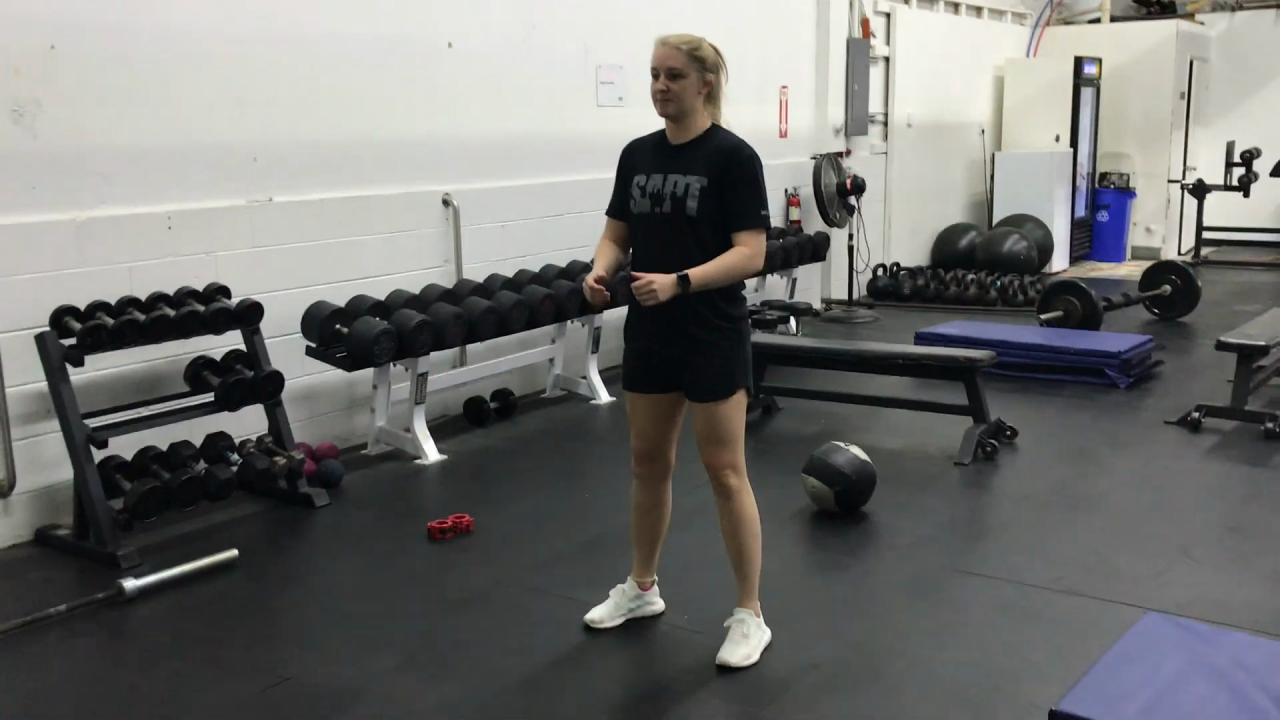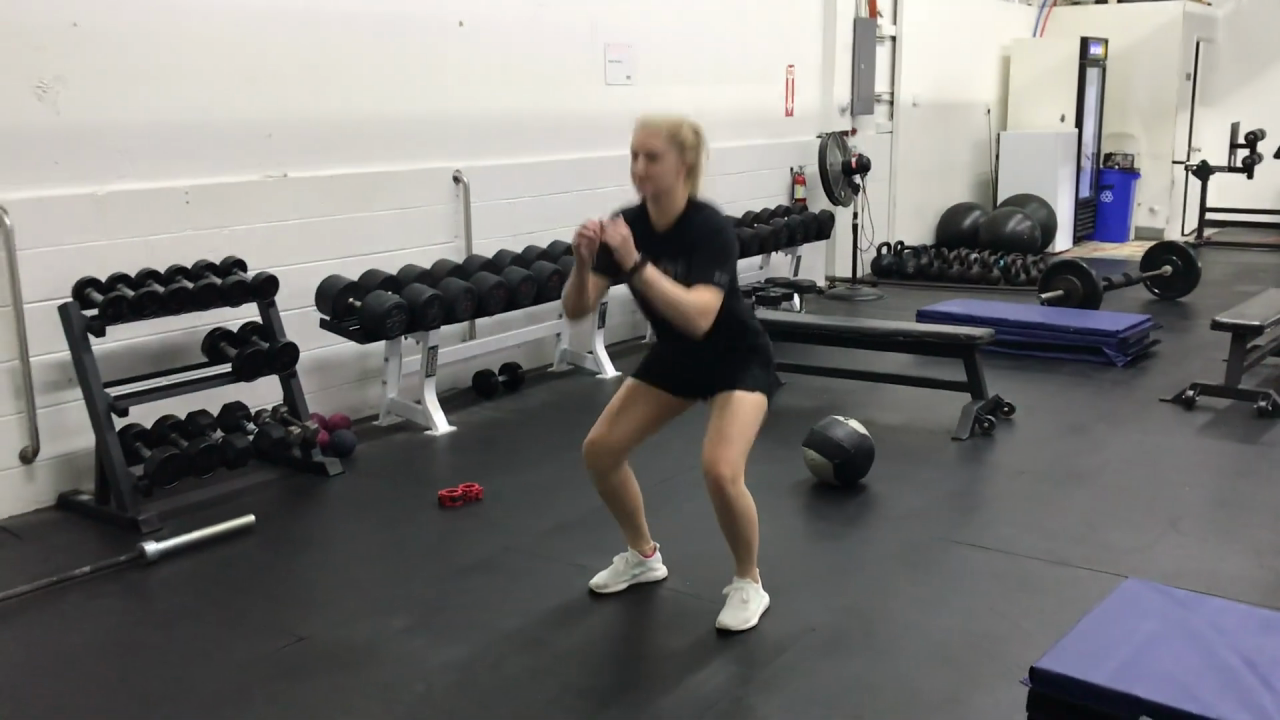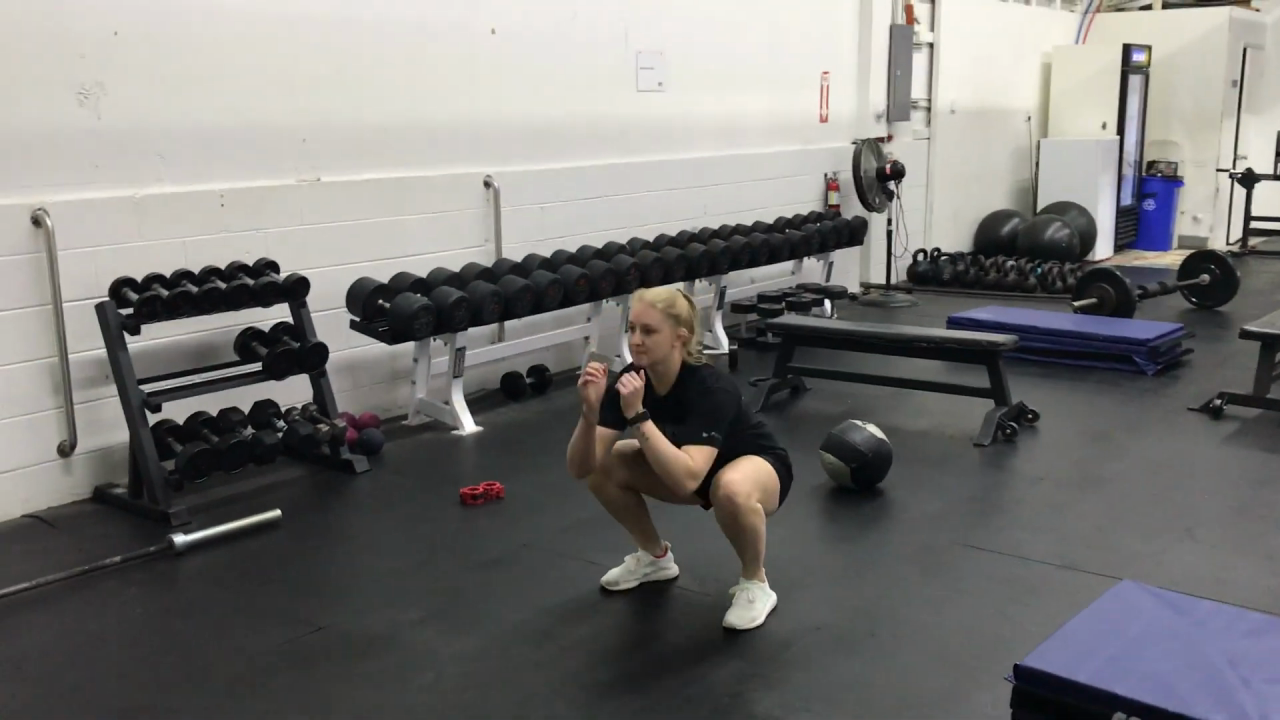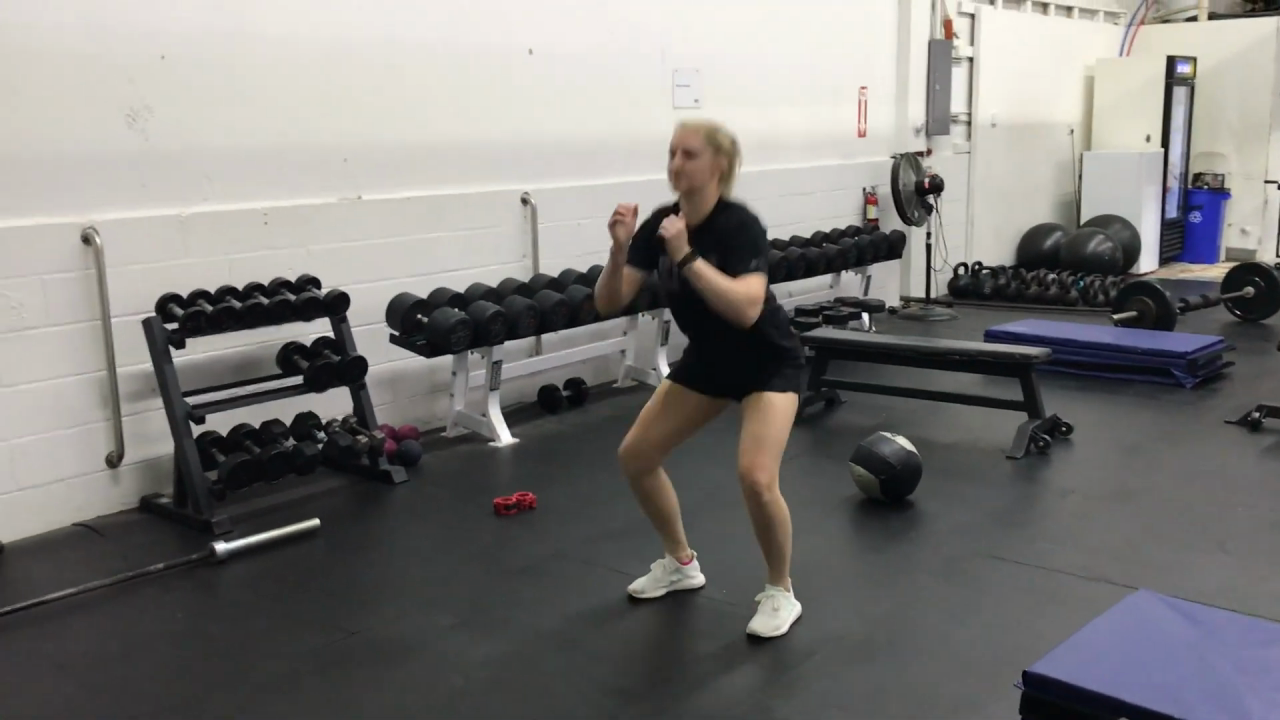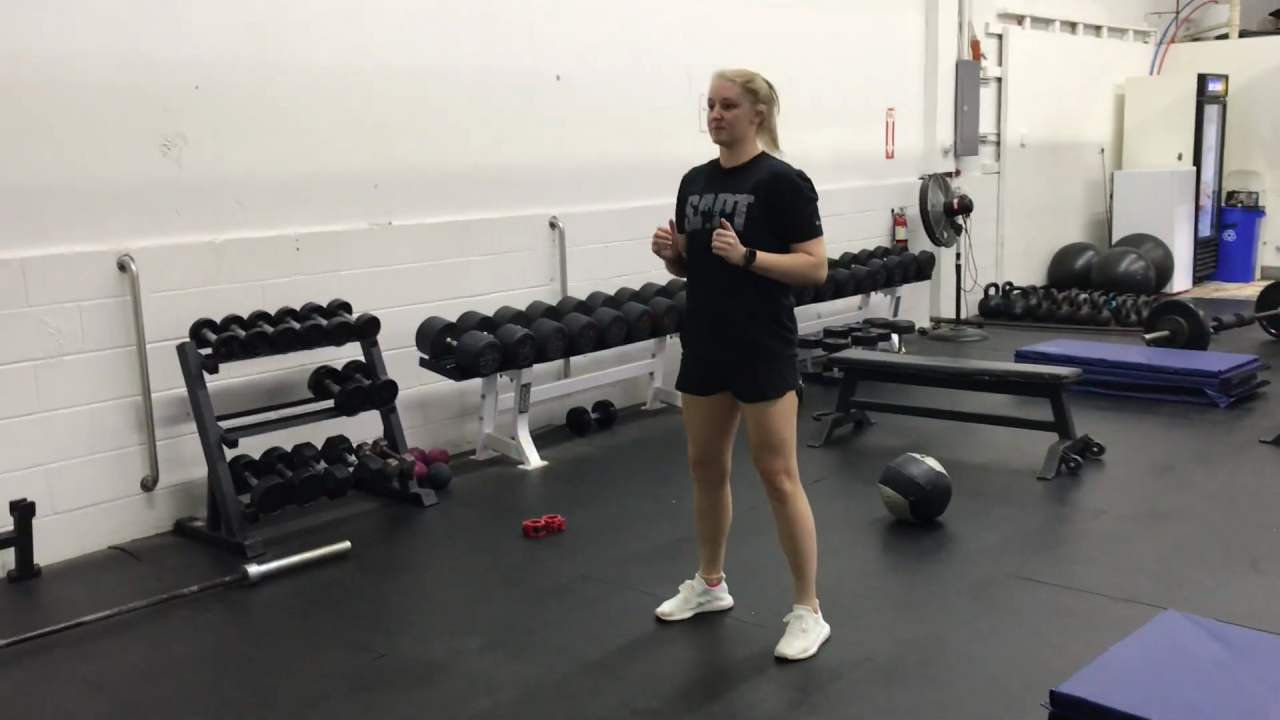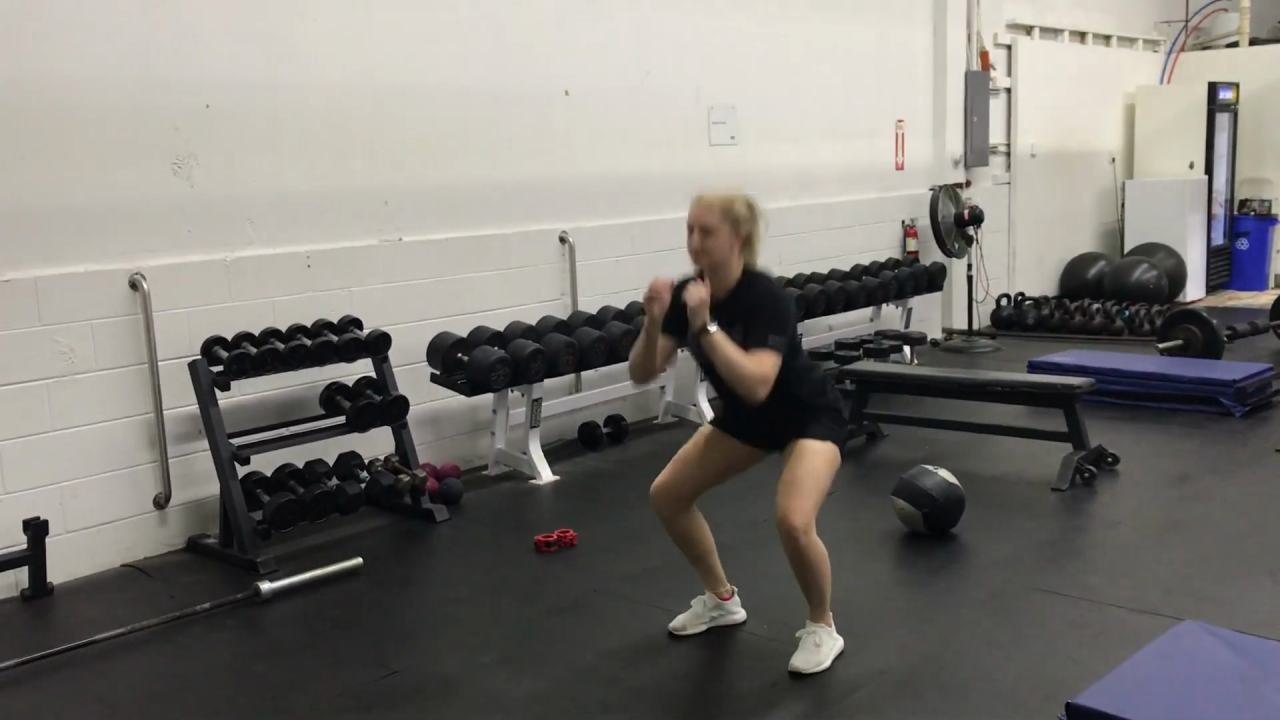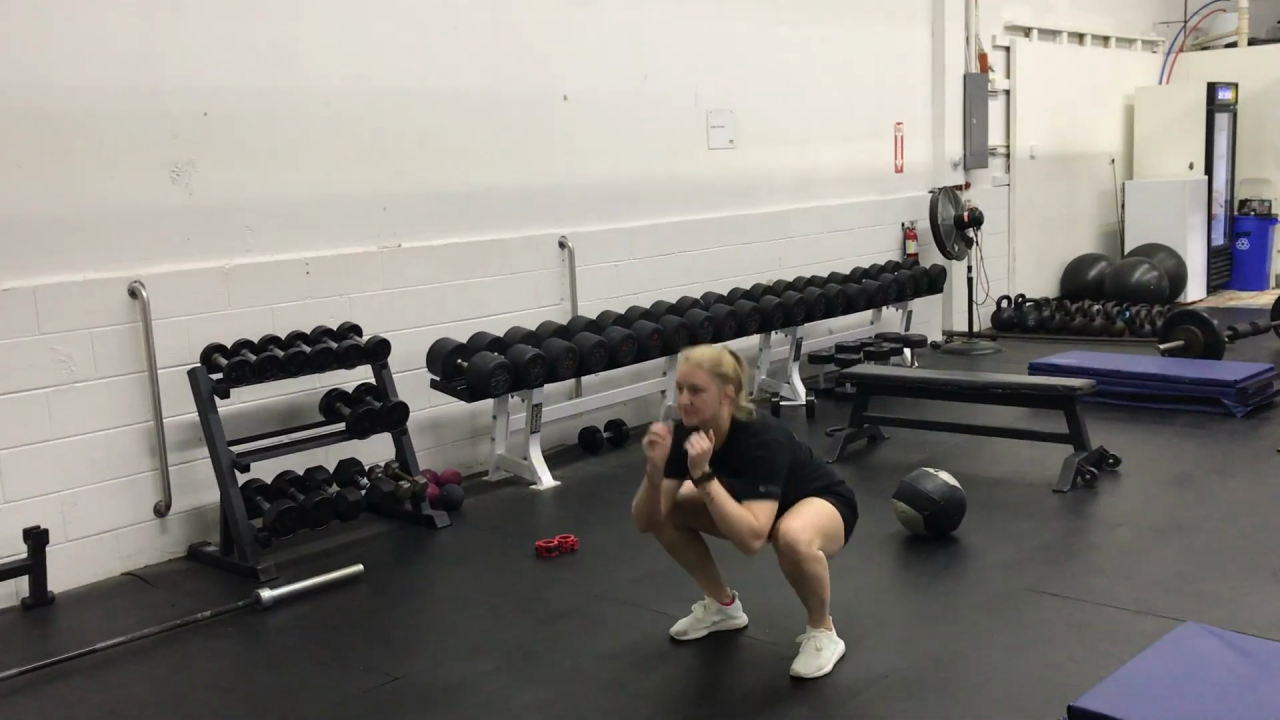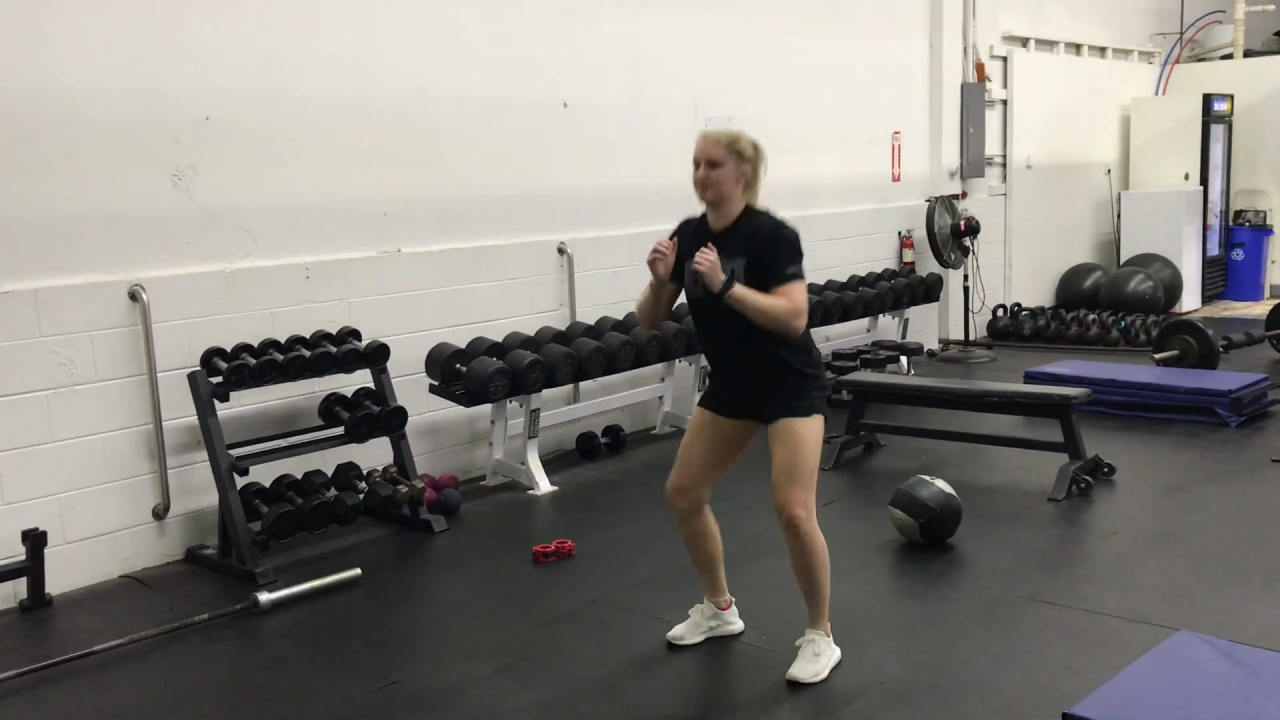
dt=0.5s
person 1, frame 1
left shoulder: (732, 156)
right shoulder: (637, 154)
left elbow: (751, 255)
right elbow: (616, 236)
left wrist: (679, 282)
right wrist: (600, 270)
left hip: (713, 338)
right hip: (648, 334)
left knee: (724, 472)
right knee: (648, 464)
left ankle: (750, 615)
right ankle: (642, 588)
person 1, frame 2
left shoulder: (710, 230)
right shoulder: (626, 224)
left elbow: (698, 318)
right elbow: (577, 310)
left wrist: (636, 264)
right wrist: (582, 264)
left hip: (738, 361)
right hip: (673, 357)
left knee: (720, 470)
right knee: (598, 451)
left ankle: (748, 583)
right ankle: (643, 556)
person 1, frame 3
left shoulder: (711, 389)
right shoulder: (630, 383)
left elbow: (686, 481)
right elbow: (579, 469)
left wrist: (637, 415)
right wrist: (589, 411)
left hip: (758, 462)
left knee: (730, 488)
right knee: (602, 471)
left ankle: (755, 583)
right ankle: (655, 556)
person 1, frame 4
left shoulder: (741, 225)
right shoulder: (658, 224)
left elbow: (746, 309)
right elbow: (609, 304)
left wrist: (687, 255)
right wrist: (619, 250)
left hip: (769, 364)
right hip: (705, 360)
left knee: (755, 477)
right knee: (634, 457)
left ankle: (781, 592)
right ankle: (681, 563)
person 1, frame 5
left shoulder: (783, 181)
right shoulder: (696, 180)
left elbow: (815, 268)
left wrist: (744, 254)
right wrist: (668, 250)
left hip: (762, 350)
right hip: (703, 346)
left knee: (778, 477)
right knee: (706, 469)
left ankle: (809, 611)
right ankle: (709, 585)
person 1, frame 6
left shoulder: (767, 298)
right shoulder: (686, 293)
left elbow: (756, 387)
right elbow: (642, 374)
left wrist: (705, 326)
right wrist: (653, 323)
left hip: (810, 416)
right hip: (743, 416)
left knee: (792, 520)
right knee: (665, 496)
left ankle: (822, 628)
right ankle: (721, 598)
person 1, frame 7
left shoulder: (762, 439)
right shoulder: (687, 434)
left elbow: (752, 539)
right elbow: (642, 520)
left wrist: (704, 474)
right wrist: (654, 469)
left hip: (823, 501)
left knee: (792, 539)
right knee: (664, 516)
left ankle: (823, 631)
right ankle: (723, 603)
person 1, frame 8
left shoulder: (771, 234)
right shoulder: (687, 236)
left elbow: (794, 317)
right elbow: (649, 321)
left wrist: (724, 284)
right wrist: (660, 279)
left hip: (792, 387)
right hip: (730, 386)
left knee: (793, 510)
right knee: (682, 495)
left ankle: (820, 636)
right ankle: (719, 608)
